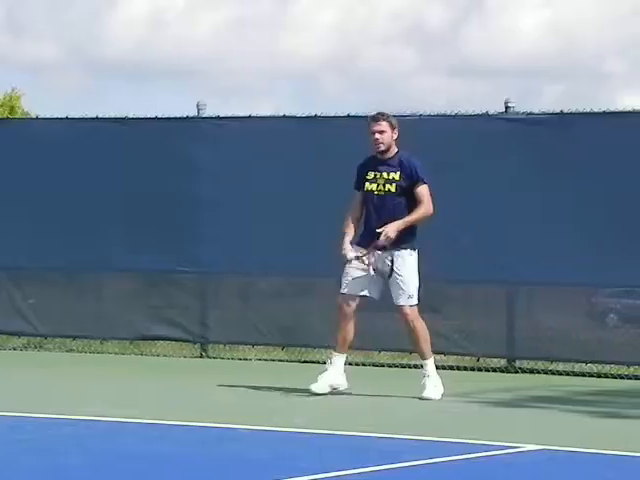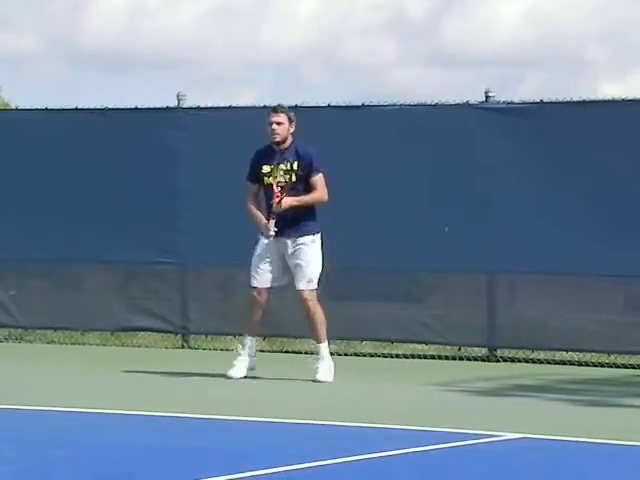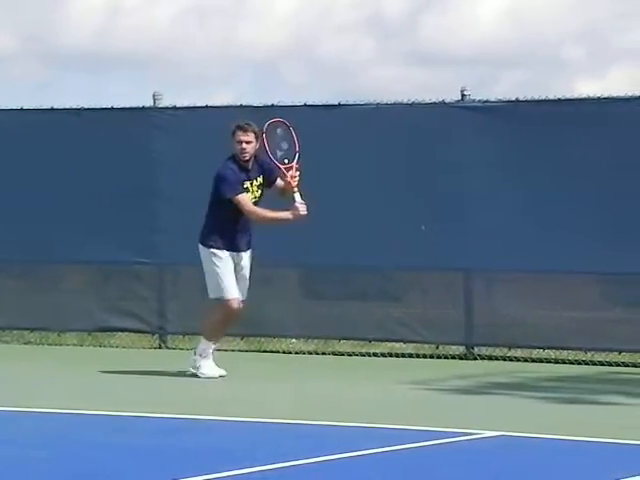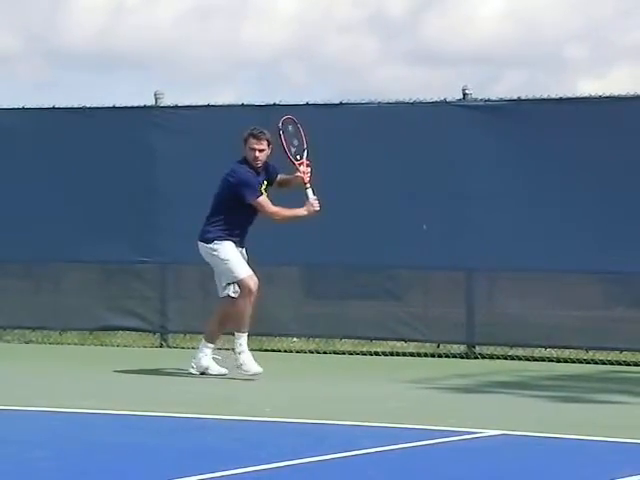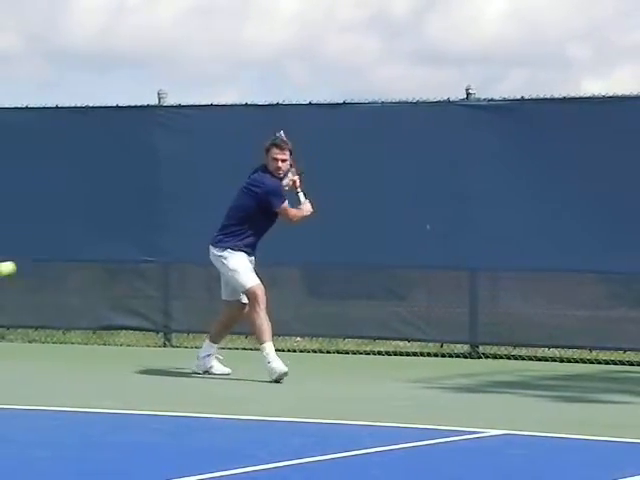
dt=0.7s
person 1, frame 1
left shoulder: (409, 164)
right shoulder: (365, 167)
left elbow: (427, 207)
left wrist: (398, 225)
right wrist: (347, 240)
left hip: (400, 250)
right hip: (366, 249)
left knee: (408, 312)
right knee: (347, 305)
left ankle: (431, 375)
right ankle: (335, 372)
person 1, frame 2
left shoulder: (305, 155)
right shoulder: (259, 158)
left elbow: (322, 195)
right elbow: (252, 199)
left wrist: (292, 201)
right wrist: (262, 221)
left hip: (303, 236)
right hip: (271, 237)
left knee: (307, 296)
right knee: (257, 294)
left ankle: (324, 359)
right ankle: (246, 355)
person 1, frame 3
left shoulder: (262, 166)
right shoulder: (227, 172)
left elbow: (283, 189)
right elbow: (251, 212)
left wrist: (291, 183)
right wrist: (289, 215)
left hip: (243, 246)
right hip: (217, 246)
left knee: (236, 307)
right knee: (229, 304)
left ankle: (205, 354)
right ankle: (201, 356)
person 1, frame 4
left shoulder: (264, 168)
right shoulder: (242, 175)
left elbow: (280, 181)
right elbow: (272, 212)
left wrist: (297, 178)
right wrist: (305, 210)
left hip: (233, 242)
right hip: (216, 241)
left knee: (232, 301)
right knee: (249, 285)
left ankle: (202, 358)
right ankle: (242, 352)
person 1, frame 5
left shoulder: (266, 176)
right shoulder: (268, 185)
right elbow: (291, 216)
left wrist: (285, 184)
right wrist: (305, 210)
left hip: (239, 250)
right hip: (228, 250)
left knee: (237, 306)
right knee: (257, 295)
left ankle: (205, 357)
right ankle: (272, 360)
